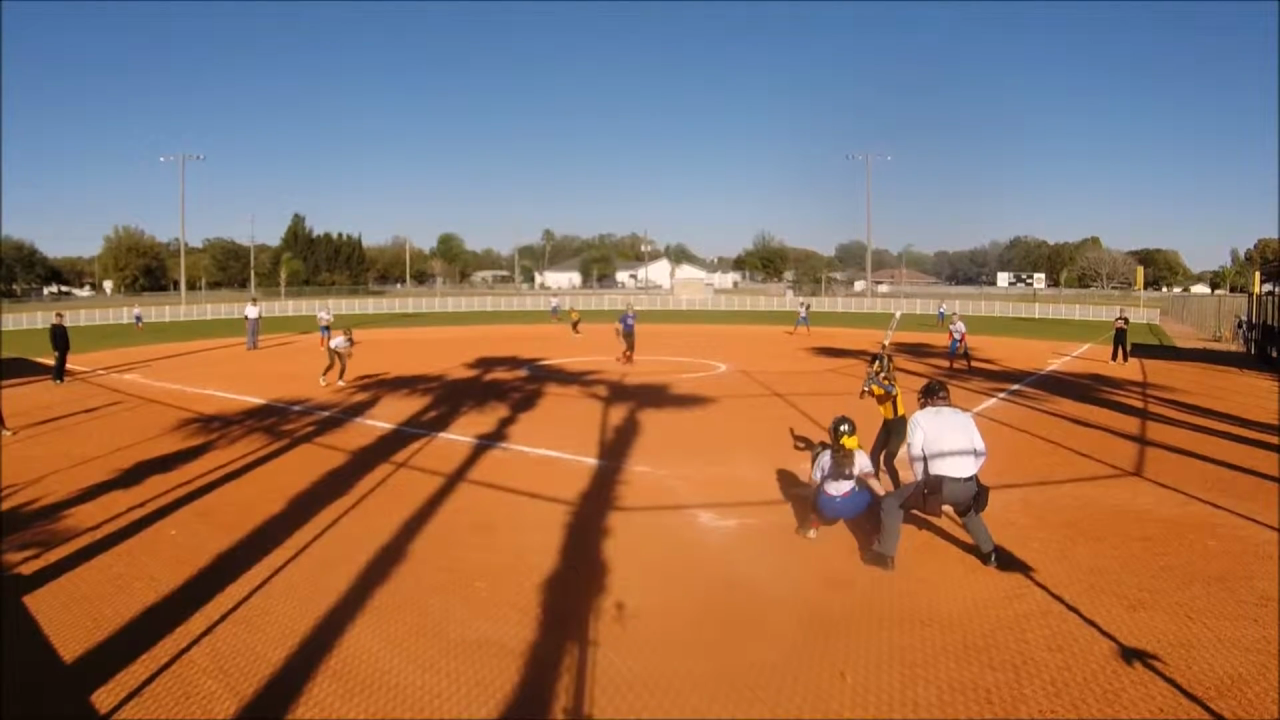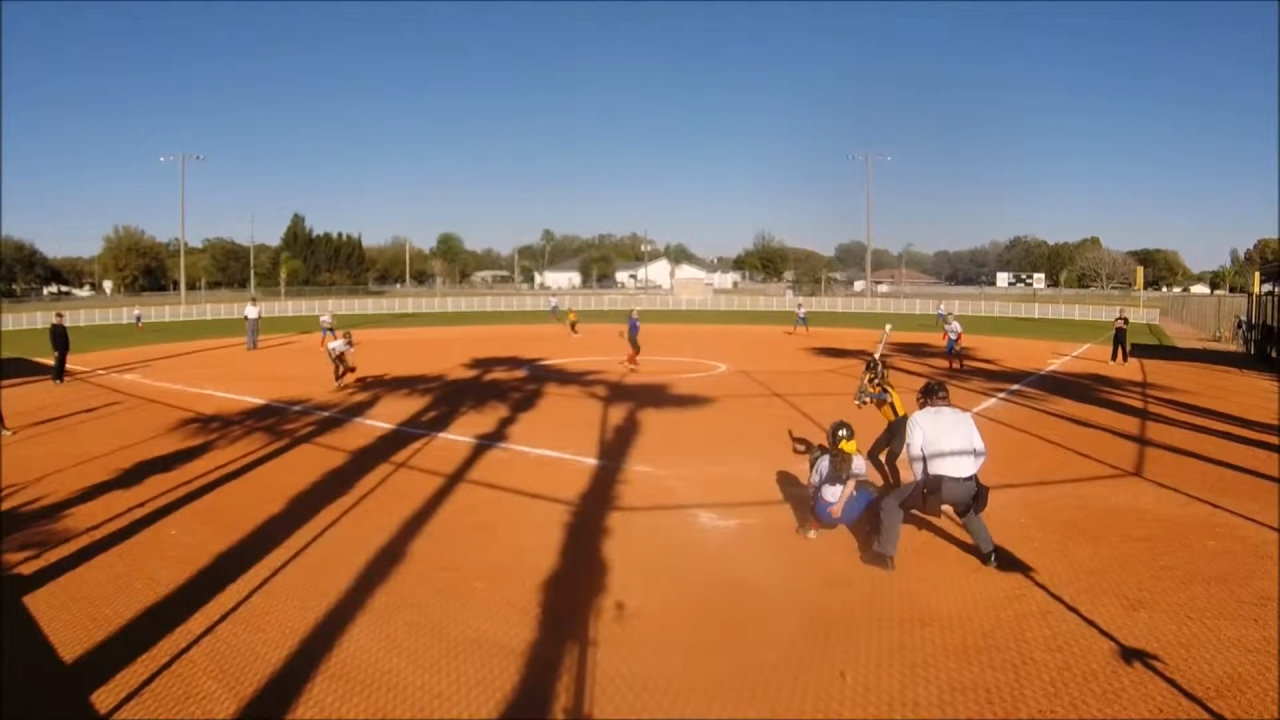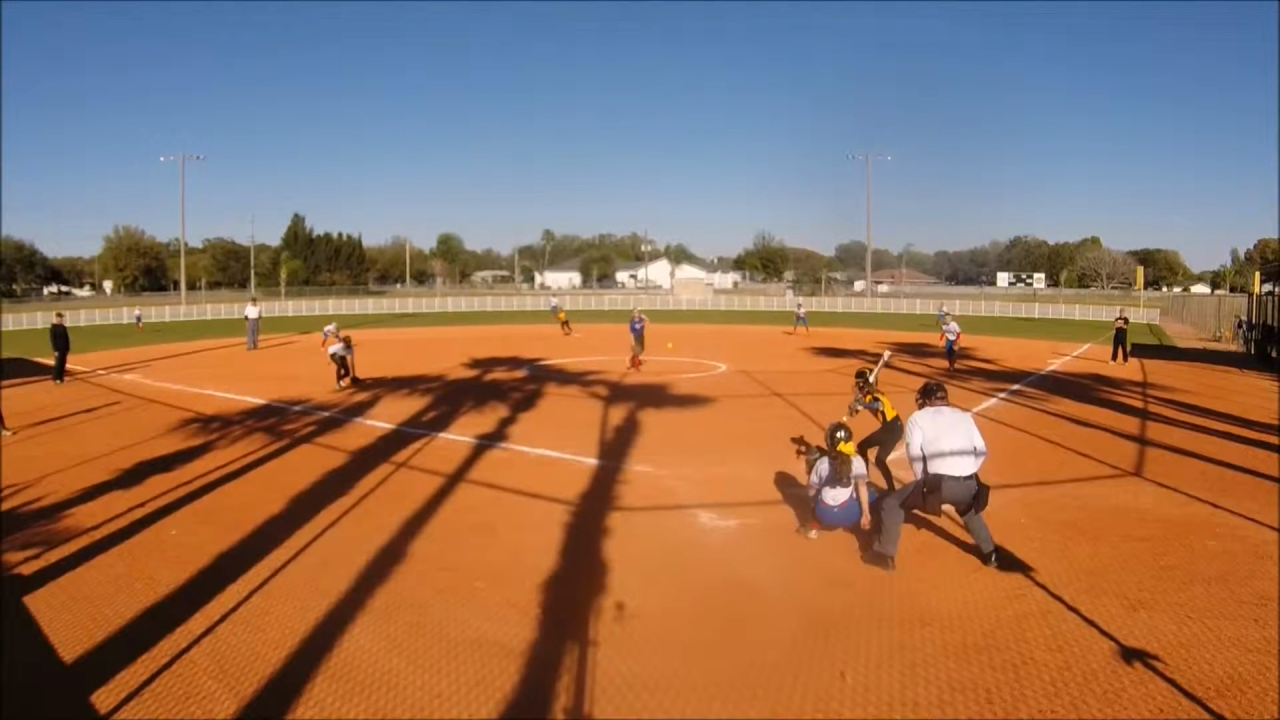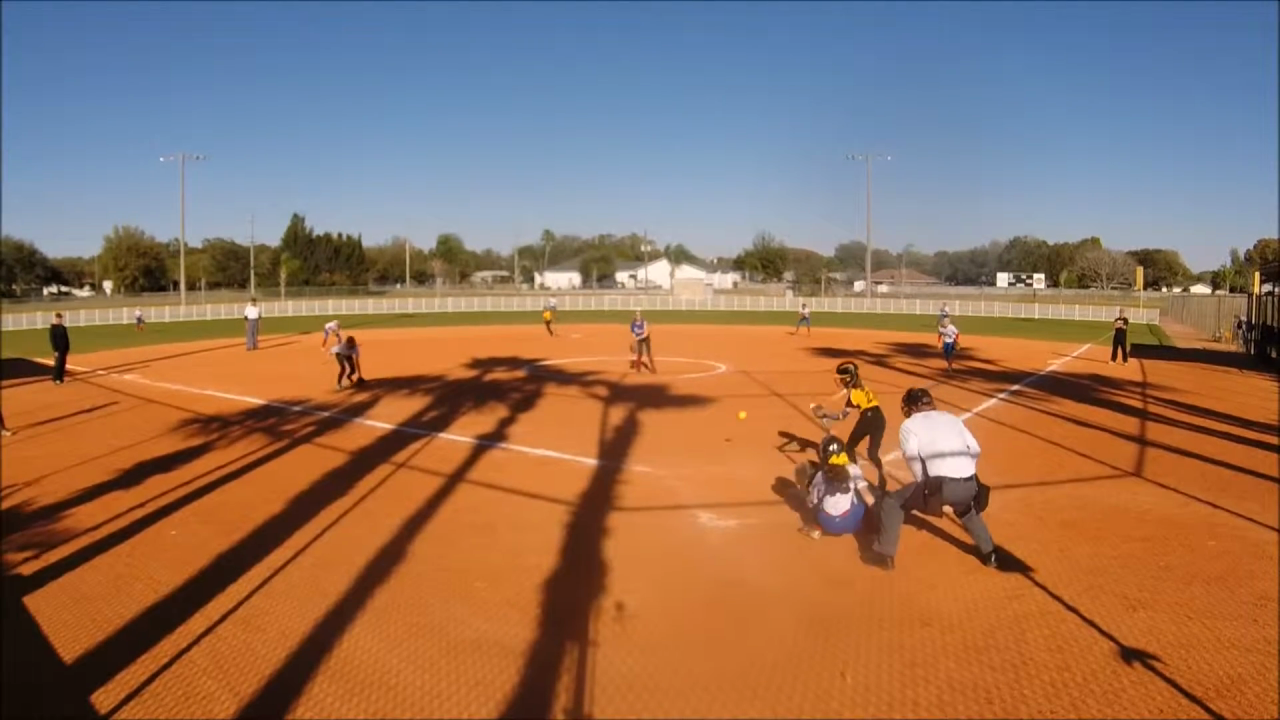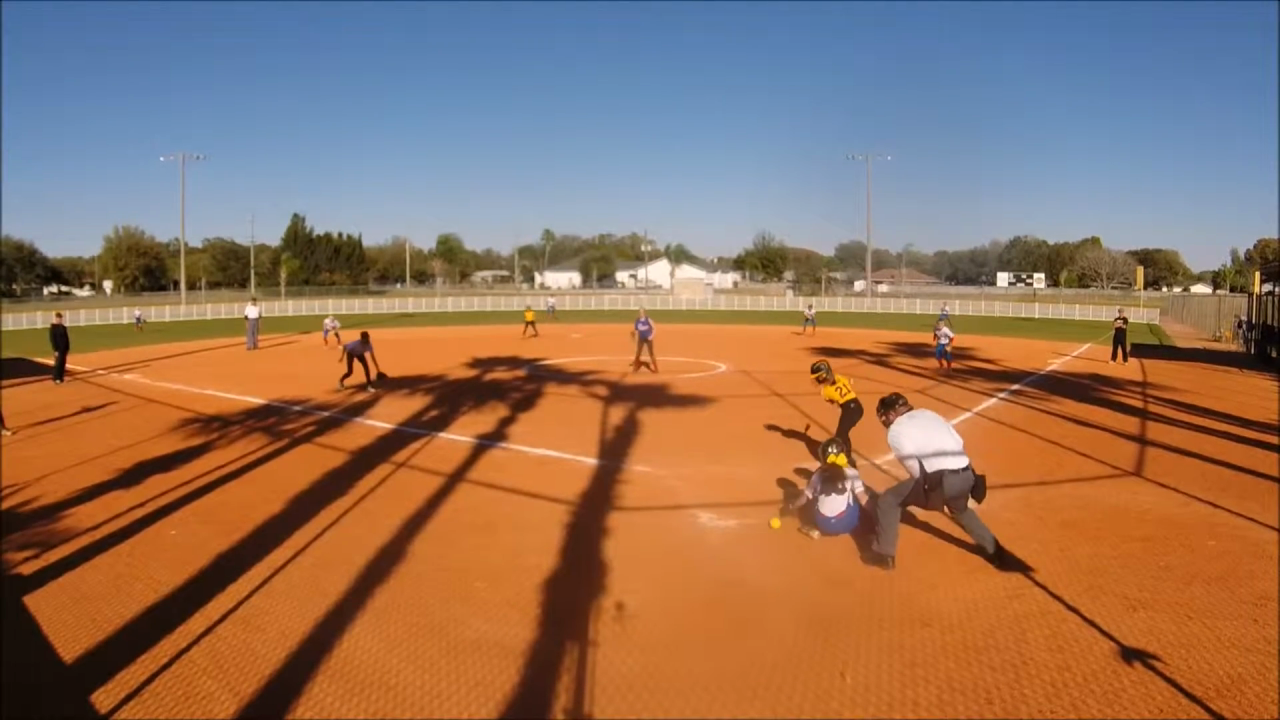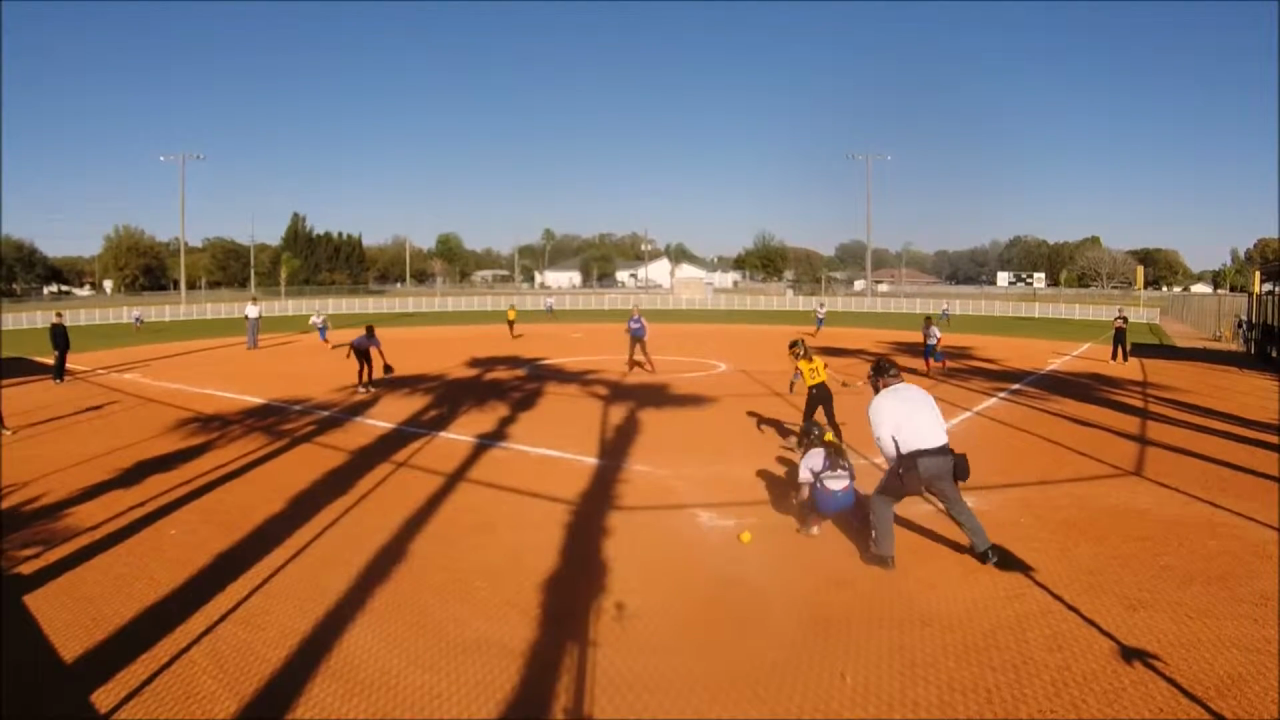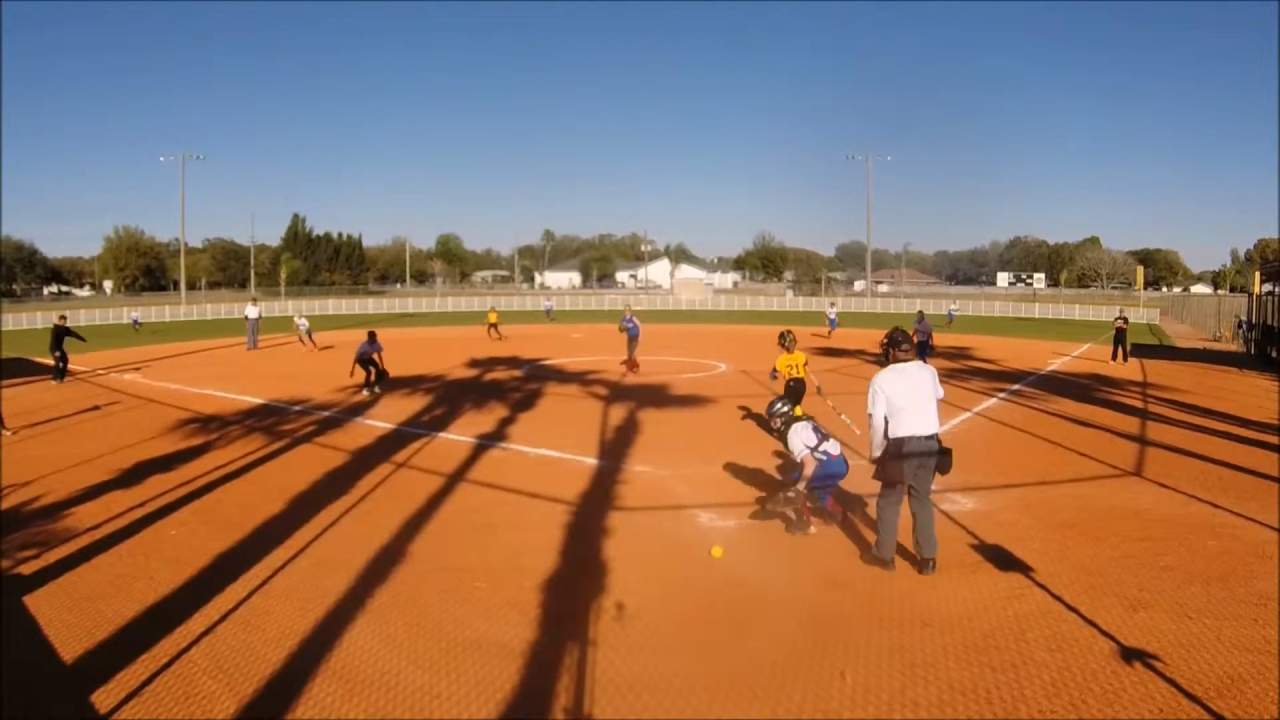
dt=0.3s
person 1, frame 1
left shoulder: (920, 417)
right shoulder: (965, 417)
left elbow: (915, 453)
right elbow: (981, 452)
left wrist: (923, 482)
left hip: (939, 484)
right hip: (969, 486)
left knee: (891, 503)
right knee: (967, 510)
left ankle: (884, 555)
right ankle: (990, 554)
person 1, frame 2
left shoulder: (919, 417)
right shoulder: (964, 417)
left elbow: (914, 453)
right elbow: (981, 451)
left wrist: (923, 481)
left hip: (938, 484)
right hip: (968, 486)
left knee: (890, 503)
right knee: (967, 510)
left ankle: (884, 555)
right ankle: (989, 554)
person 1, frame 3
left shoulder: (918, 418)
right shoulder: (964, 416)
left elbow: (914, 452)
right elbow: (981, 450)
left wrist: (923, 481)
left hip: (939, 483)
right hip: (968, 484)
left knee: (891, 504)
right knee: (968, 508)
left ankle: (884, 555)
right ankle: (989, 554)
person 1, frame 4
left shoulder: (909, 424)
right shoulder: (952, 418)
left elbow: (912, 457)
right elbow: (975, 449)
left wrist: (924, 484)
left hip: (939, 485)
right hip: (969, 485)
left knee: (890, 503)
right knee: (967, 509)
left ankle: (884, 555)
right ankle: (989, 553)
person 1, frame 5
left shoulder: (895, 431)
right shoulder: (929, 414)
left elbow: (911, 462)
right elbow: (958, 443)
left wrist: (925, 484)
left hip: (939, 479)
right hip: (965, 475)
left knee: (887, 502)
right knee: (960, 510)
left ankle: (884, 554)
right ankle: (994, 551)
person 1, frame 6
left shoulder: (878, 403)
right shoulder: (919, 391)
left elbow: (885, 443)
right elbow: (941, 426)
left wrist: (899, 469)
left hip: (914, 460)
right hip: (943, 456)
left knee: (880, 499)
right knee: (955, 503)
left ankle: (883, 554)
right ankle: (985, 549)
person 1, frame 7
left shoulder: (882, 378)
right shoulder: (928, 371)
left elbow: (877, 421)
left wrist: (876, 452)
left hip: (902, 446)
right hip: (930, 445)
left knee: (889, 500)
right knee: (922, 500)
left ankle: (884, 555)
right ankle: (926, 558)
